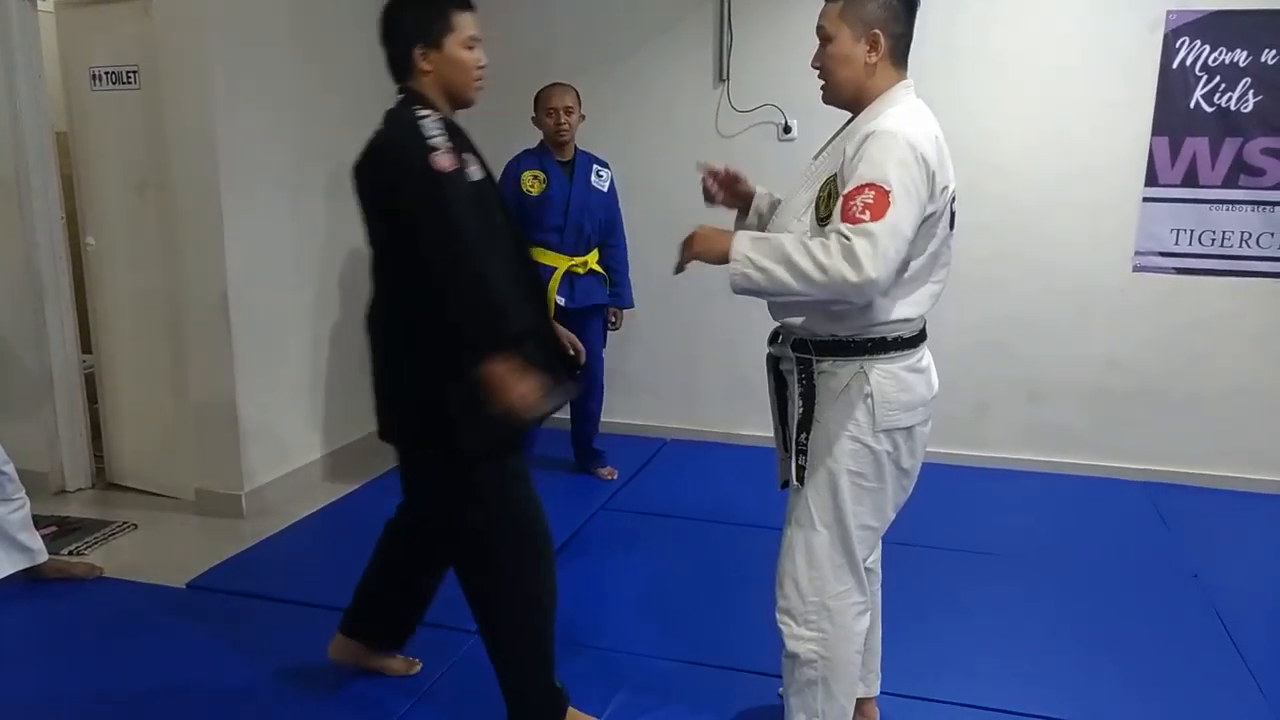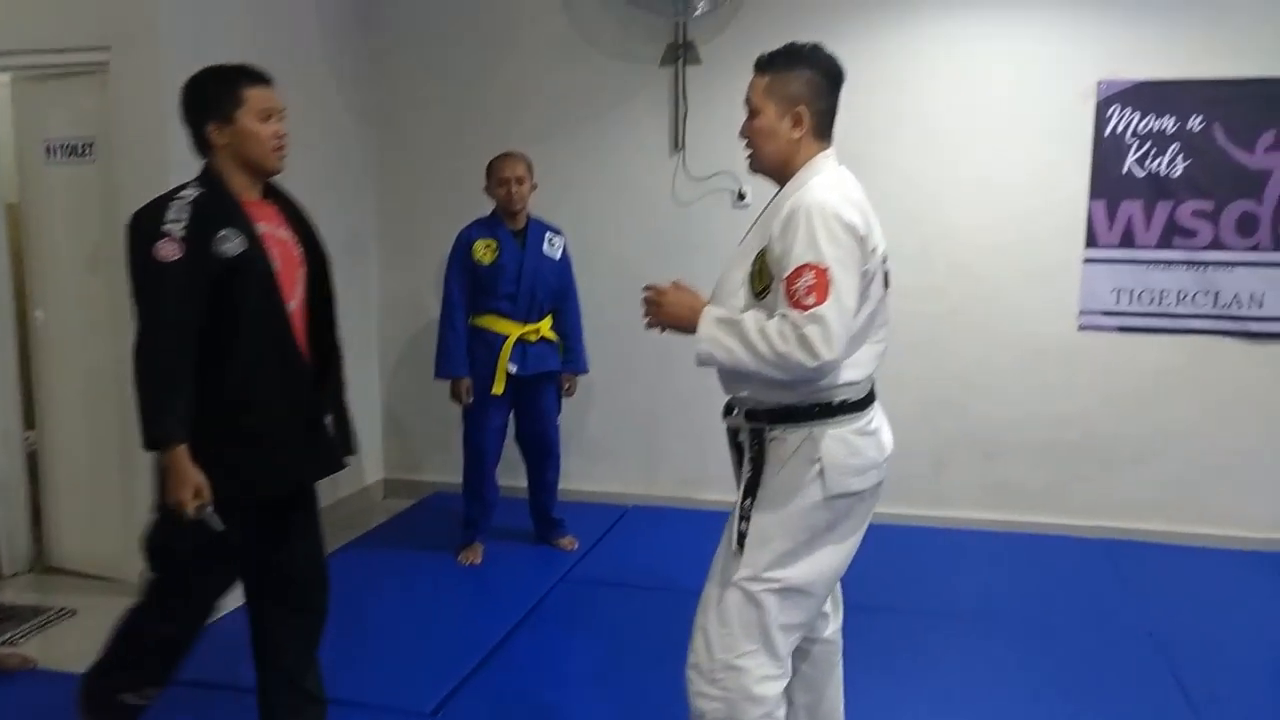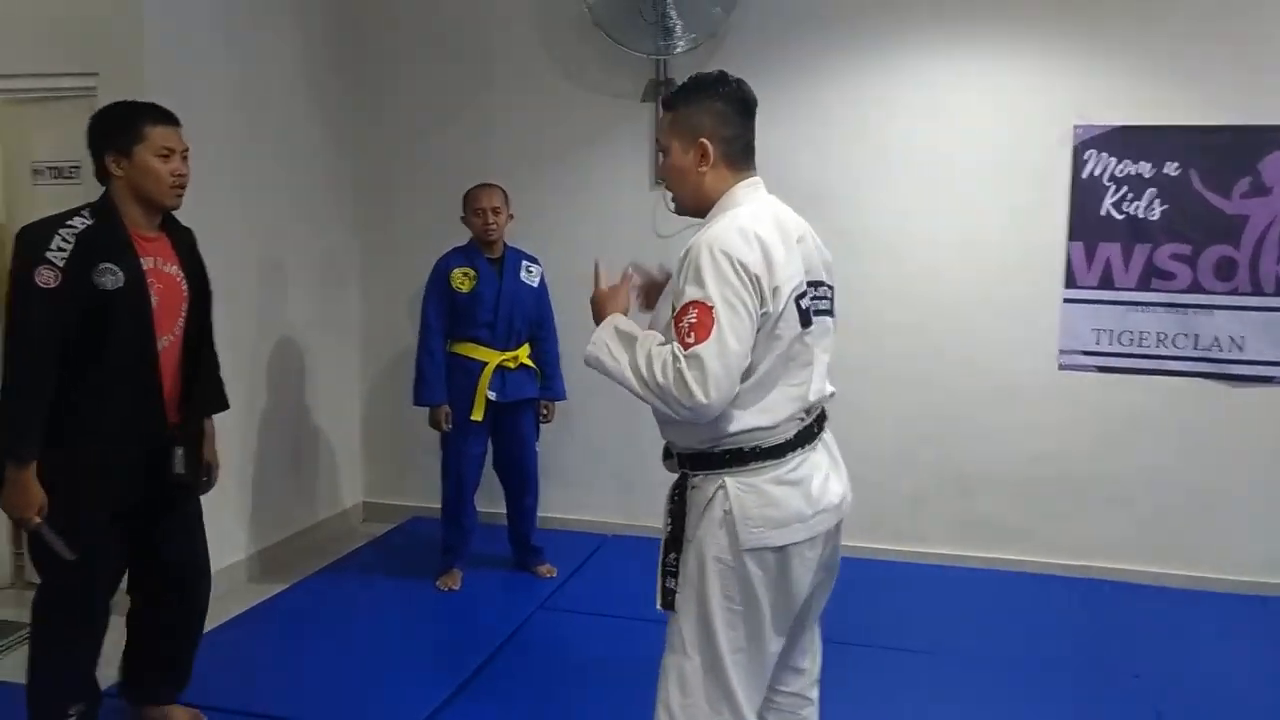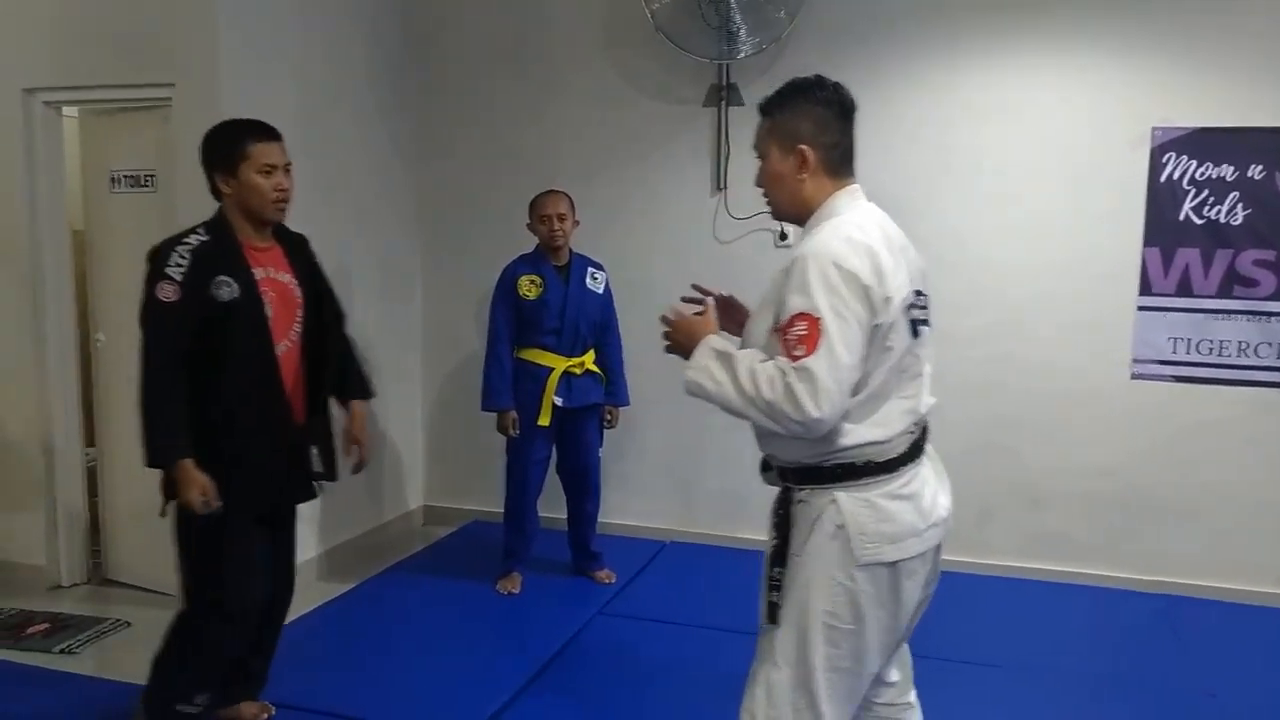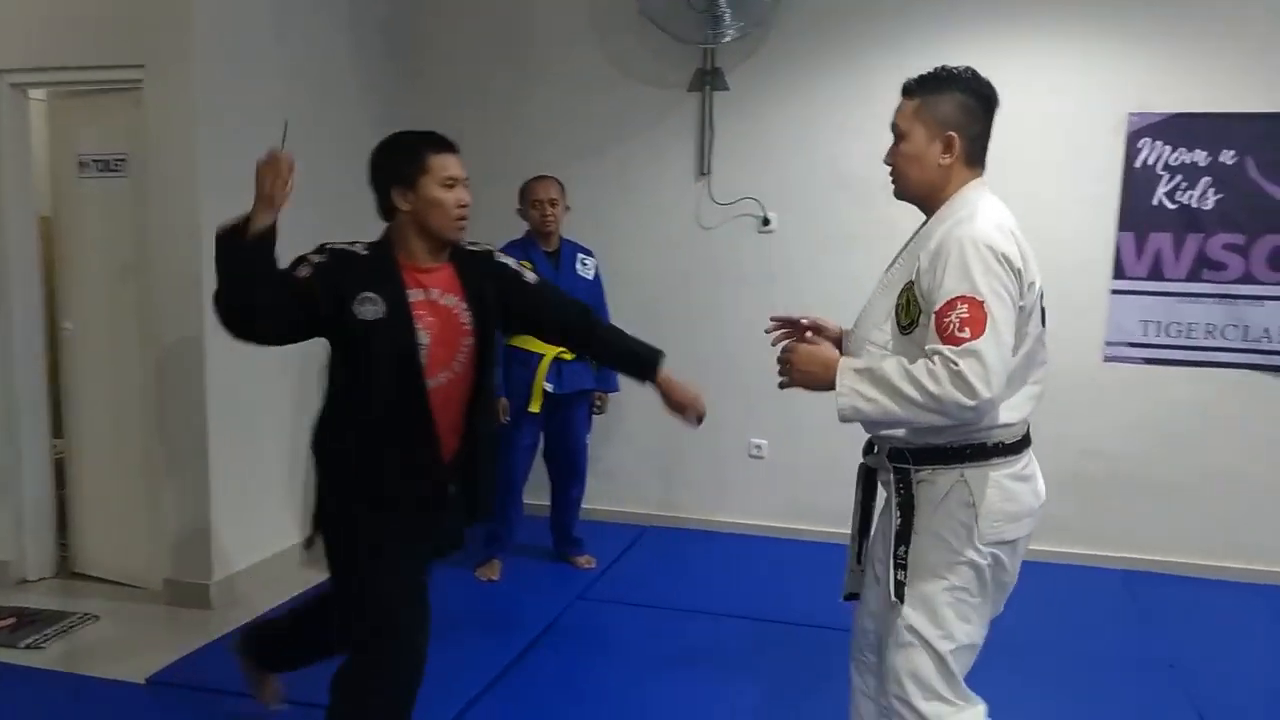
dt=0.5s
person 1, frame 1
left shoulder: (895, 137)
right shoulder: (872, 129)
left elbow: (858, 266)
left wrist: (732, 248)
right wrist: (751, 204)
left hip: (859, 385)
right hip: (844, 377)
left knee: (819, 577)
right knee: (846, 558)
person 1, frame 2
left shoulder: (817, 207)
right shoulder: (812, 198)
left elbow: (812, 345)
left wrist: (702, 322)
right wrist: (714, 310)
left hip: (812, 452)
right hip: (815, 443)
left knee: (732, 650)
right knee: (804, 625)
person 1, frame 3
left shoulder: (720, 244)
right shoulder: (793, 230)
left elbow: (695, 387)
left wrist: (614, 329)
right wrist: (677, 307)
left hip: (747, 501)
right hip: (805, 480)
person 1, frame 4
left shoulder: (827, 254)
right shoulder: (875, 233)
left elbow: (806, 401)
left wrist: (707, 352)
right wrist: (753, 327)
left hip: (851, 516)
right hip: (891, 498)
person 1, frame 5
left shoulder: (973, 240)
right shoulder: (946, 231)
left elbow: (967, 383)
left wrist: (839, 376)
right wrist: (844, 342)
left hip: (961, 494)
right hip: (929, 484)
right knee: (881, 654)
person 2, frame 1
left shoulder: (420, 136)
right shoulder: (419, 140)
left elbow: (480, 248)
right elbow: (450, 261)
left wrist: (541, 325)
right wrist: (497, 363)
left hip: (437, 374)
right hip: (447, 383)
left knee: (433, 518)
right knee: (512, 542)
left ankle: (366, 634)
person 2, frame 2
left shoulder: (285, 213)
right shoulder: (177, 221)
right elbow: (162, 352)
left wrist: (323, 426)
right wrist: (175, 456)
left hip: (287, 446)
right hip: (218, 456)
left knee: (298, 590)
right knee: (184, 595)
person 2, frame 3
left shoulder: (181, 242)
right shoulder: (62, 244)
left wrist: (204, 431)
left hip: (165, 459)
right hip: (88, 465)
left knee: (182, 584)
right knee: (75, 603)
person 2, frame 4
left shoulder: (296, 252)
right shoulder: (187, 260)
left elbow: (327, 333)
right elbow: (163, 369)
left wrist: (355, 402)
right wrist: (180, 463)
left hip: (287, 456)
right hip: (220, 464)
left knee: (269, 590)
right knee: (228, 598)
person 2, frame 5
left shoulder: (484, 272)
right shoulder: (347, 272)
left elbow: (566, 319)
right elbow: (249, 313)
left wrist: (656, 372)
right wrist: (260, 223)
left hip: (440, 487)
right hip: (370, 490)
left knee: (365, 603)
right knee: (392, 634)
left ankle: (267, 647)
person 3, frame 1
left shoulder: (599, 172)
right shoulder: (520, 169)
left elbow: (613, 242)
left wrist: (617, 296)
left hip: (586, 294)
left knee: (589, 380)
left ankle: (589, 455)
person 3, frame 2
left shoulder: (552, 239)
right shoulder: (472, 238)
left elbow: (567, 307)
right elbow: (455, 309)
left wrist: (572, 364)
right wrist: (457, 370)
left hip: (540, 360)
right hip: (488, 359)
left knee: (544, 447)
right knee: (482, 450)
left ankle: (549, 525)
right ankle: (474, 535)
person 3, frame 3
left shoulder: (529, 268)
right shoulder: (449, 267)
left elbow: (544, 334)
right elbow: (433, 337)
left wrist: (549, 390)
right wrist: (435, 397)
left hip: (518, 386)
right hip: (466, 386)
left knee: (523, 474)
right knee: (460, 476)
left ankle: (528, 553)
right ankle: (453, 561)
person 3, frame 4
left shoulder: (594, 275)
right shoulder: (517, 274)
left elbow: (609, 340)
right elbow: (500, 343)
left wrist: (613, 396)
right wrist: (502, 402)
left hip: (583, 393)
right hip: (532, 391)
left knee: (585, 480)
right knee: (523, 481)
left ankle: (587, 558)
right ankle: (513, 565)
person 3, frame 5
left shoulder: (584, 260)
right shoulder: (507, 259)
left elbow: (599, 326)
left wrist: (603, 381)
right wrist: (495, 389)
left hip: (573, 379)
right hip: (522, 379)
left knee: (571, 466)
right knee: (511, 467)
left ankle: (568, 543)
right ankle: (494, 551)
